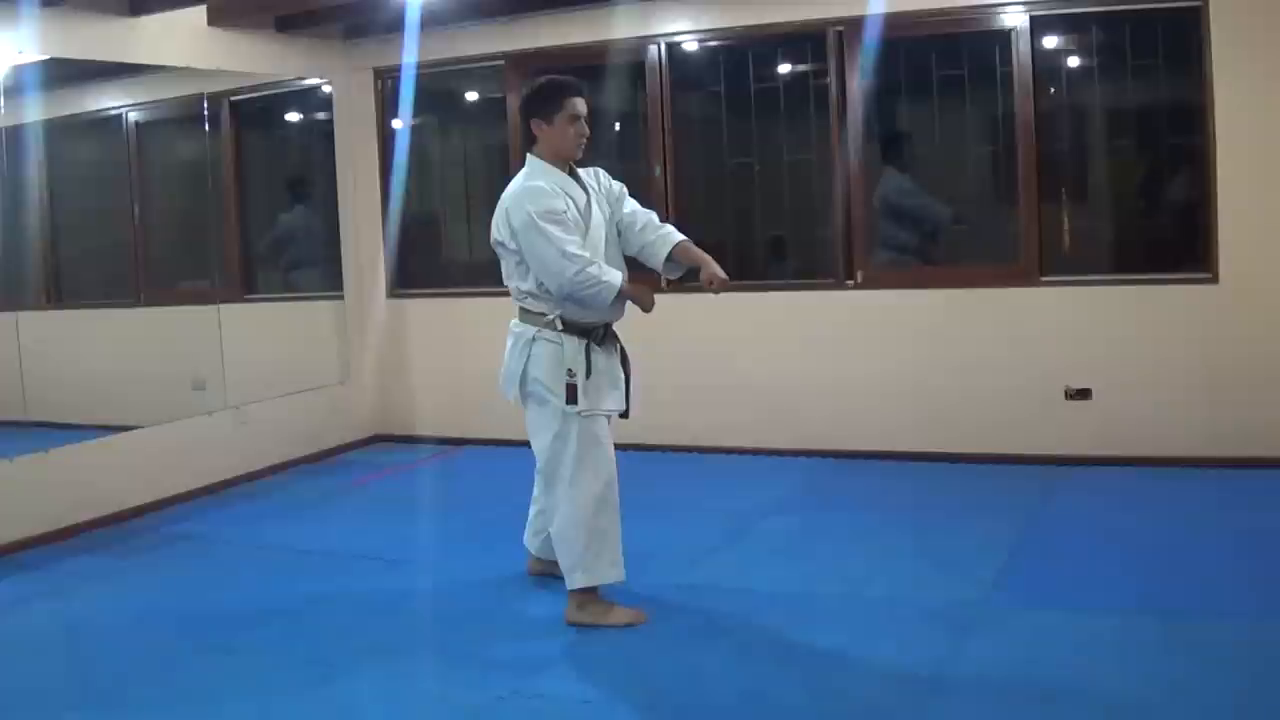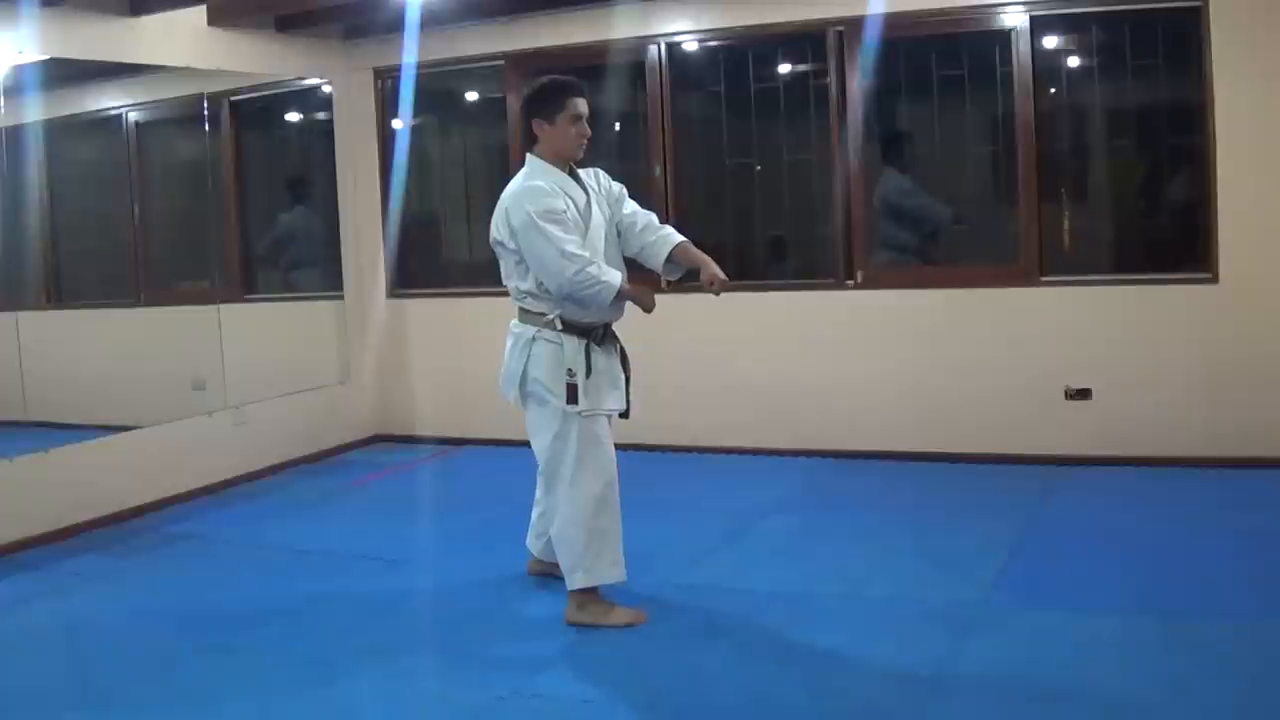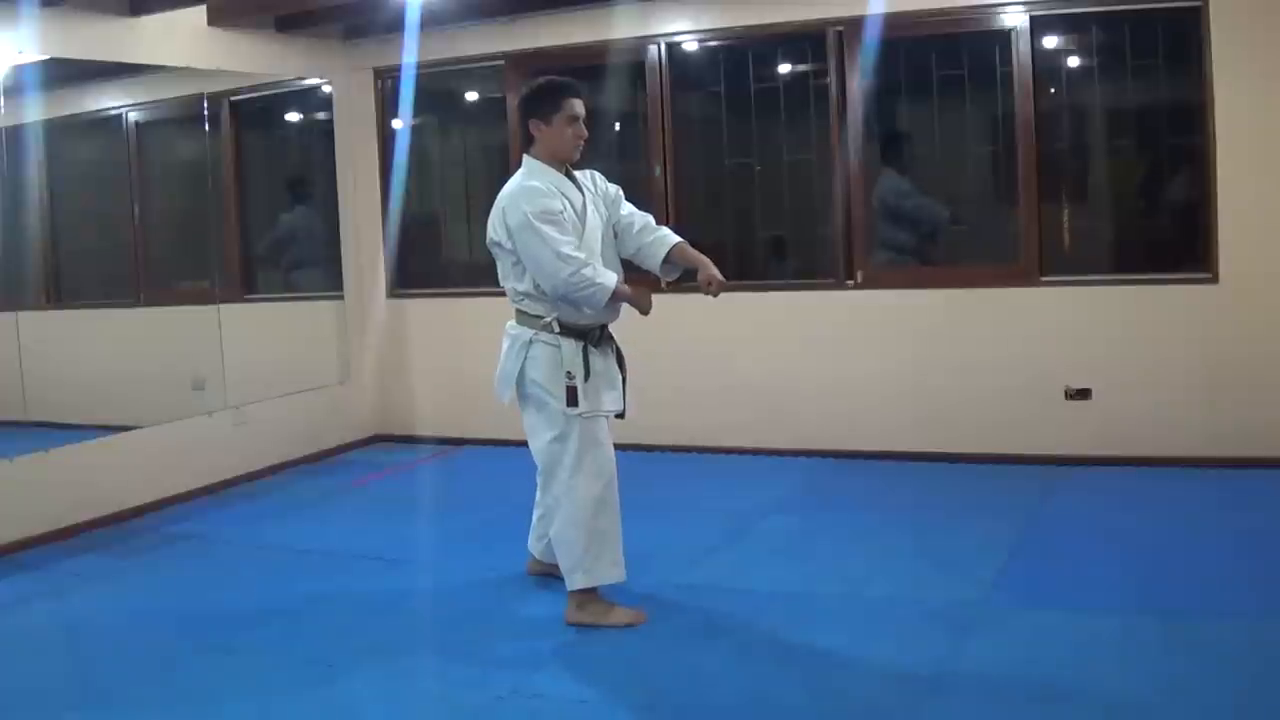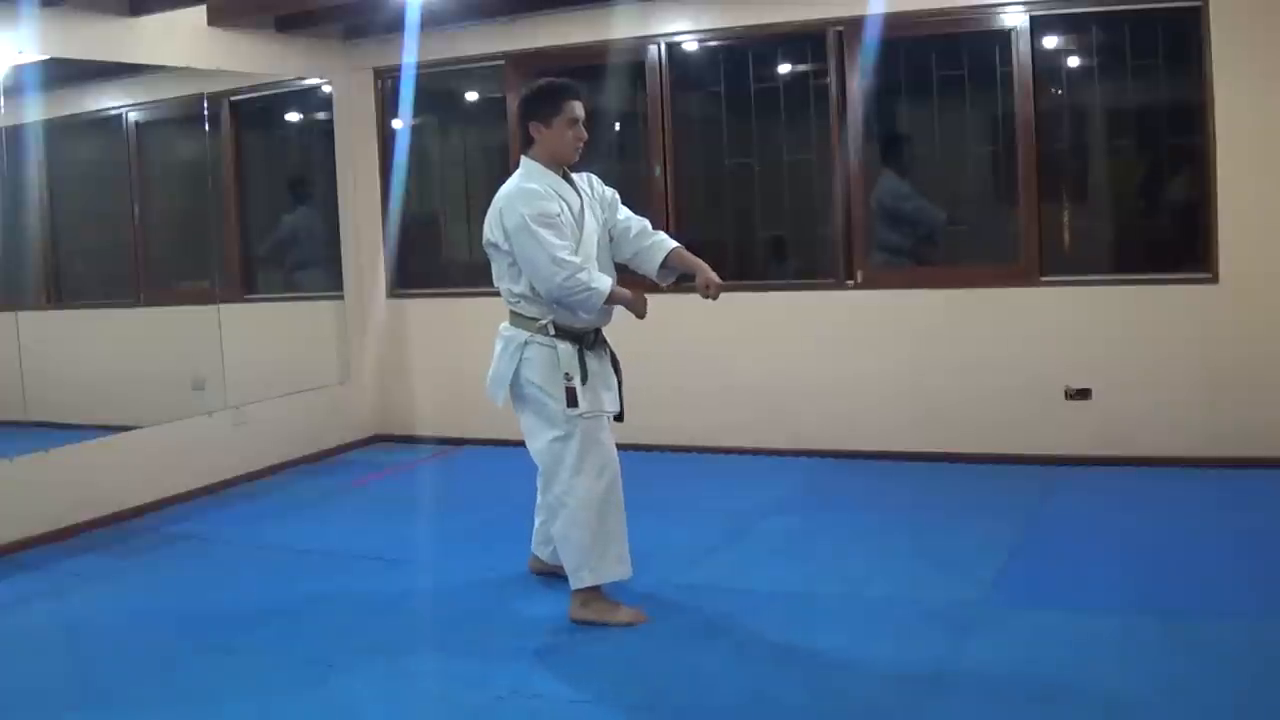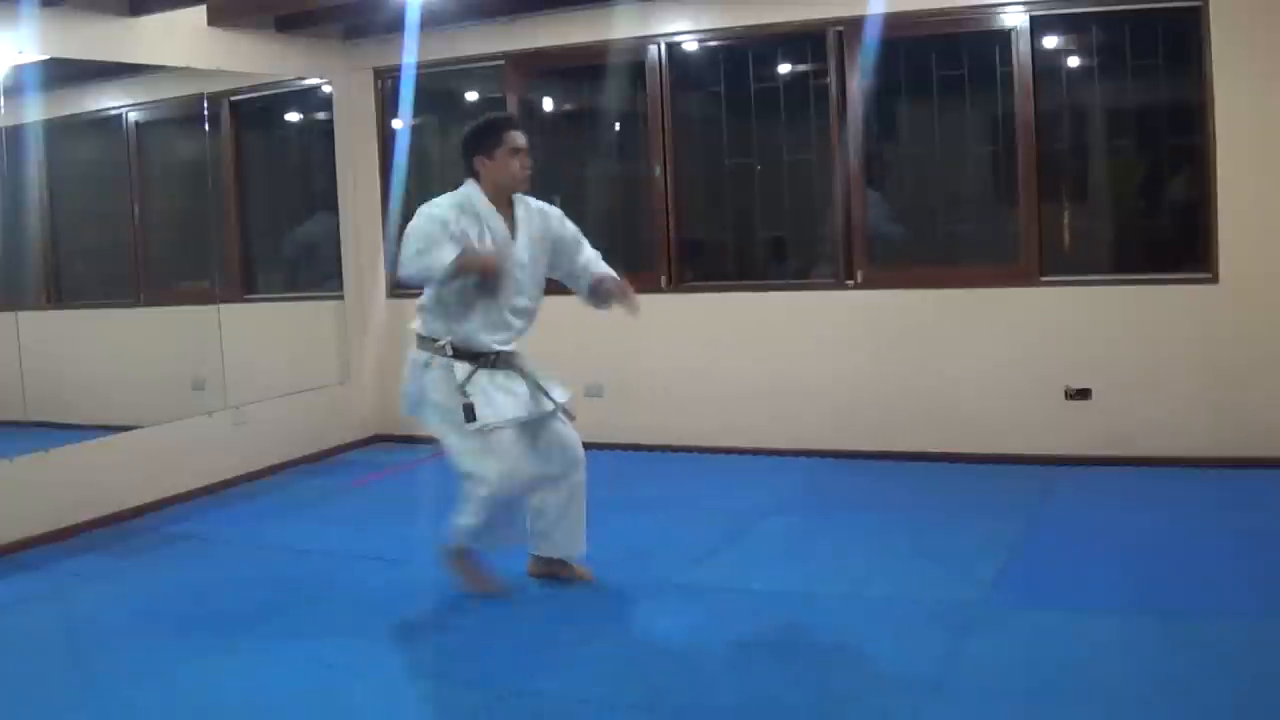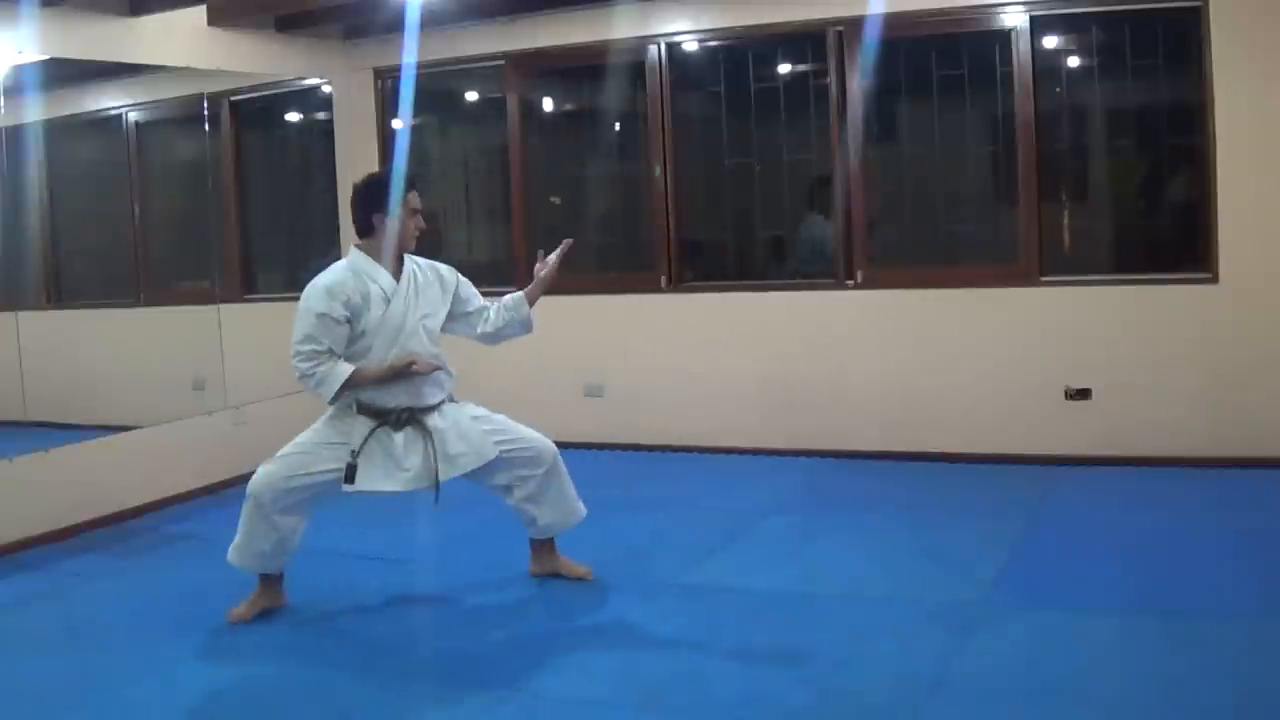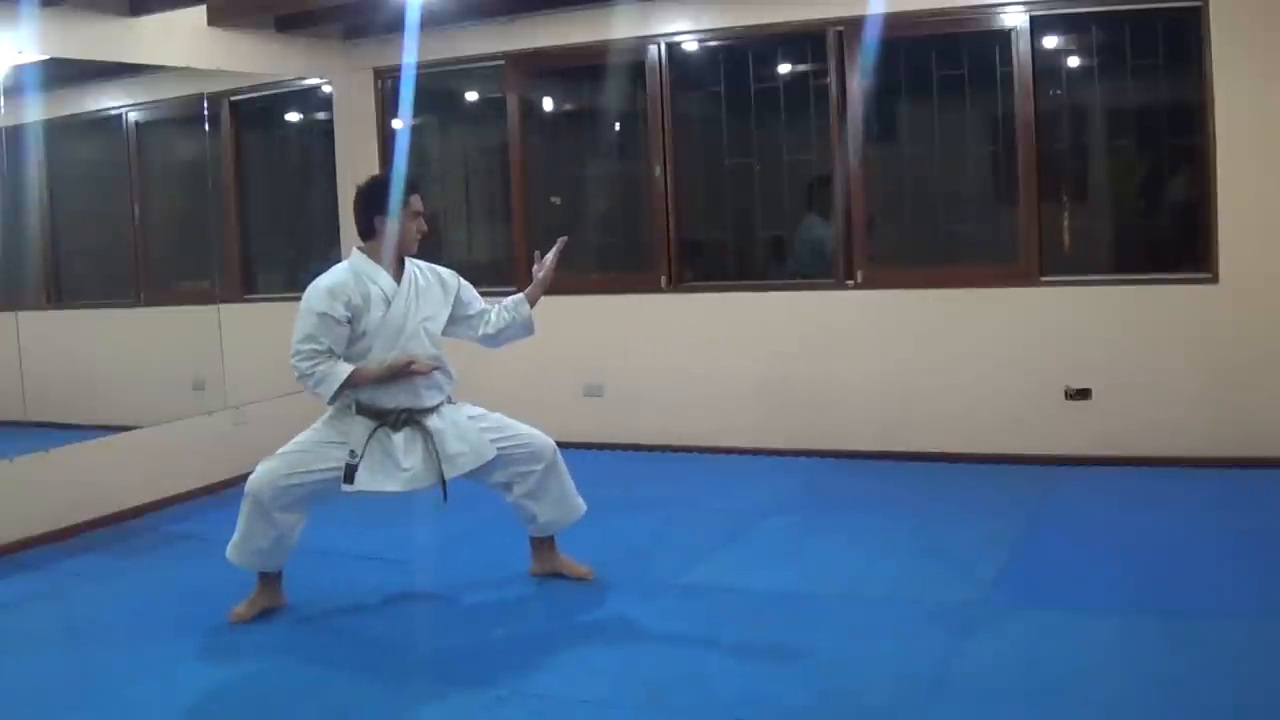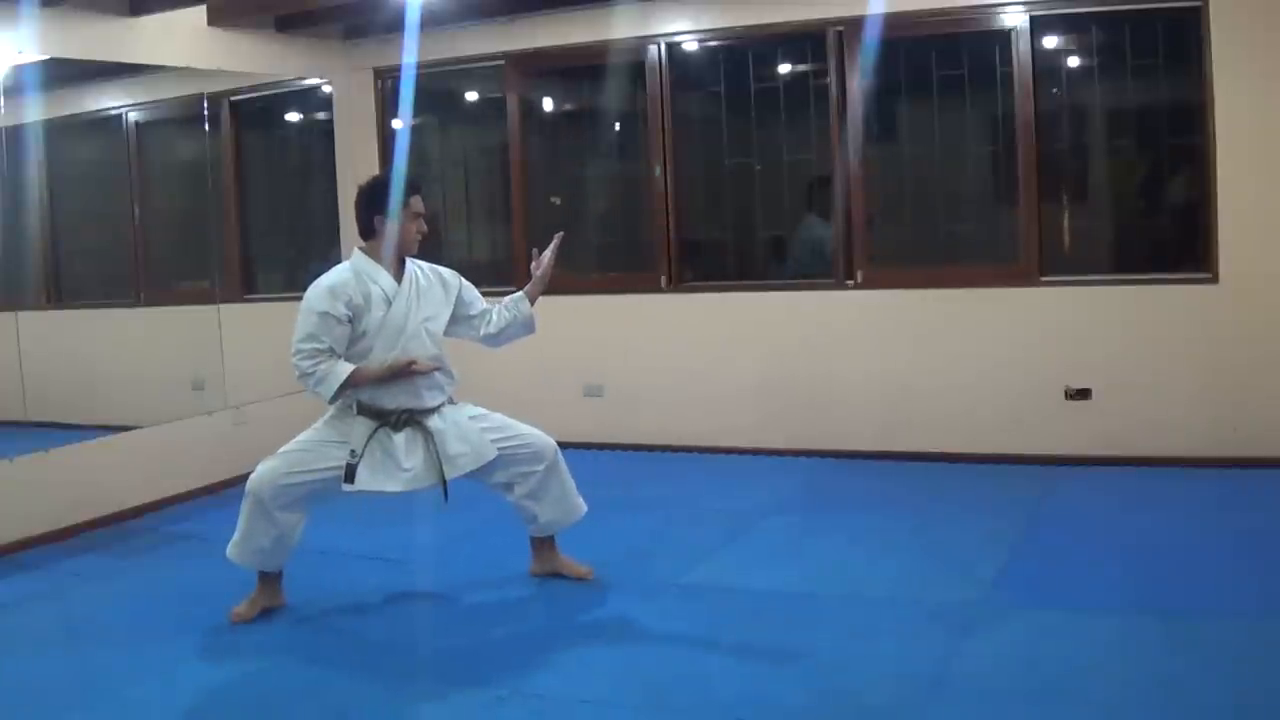
dt=0.5s
person 1, frame 1
left shoulder: (596, 183)
right shoulder: (528, 197)
left elbow: (644, 229)
right elbow: (573, 274)
left wrist: (702, 260)
right wrist: (634, 292)
left hip: (588, 345)
right hip: (554, 349)
left knee: (563, 461)
right knee: (584, 468)
left ankle: (544, 552)
right ankle: (585, 596)
person 1, frame 2
left shoulder: (595, 184)
right shoulder: (529, 197)
left elbow: (643, 230)
right elbow: (573, 273)
left wrist: (701, 261)
right wrist: (634, 292)
left hip: (588, 345)
right hip: (554, 350)
left knee: (566, 461)
right knee: (585, 468)
left ankle: (545, 553)
right ankle: (585, 596)
person 1, frame 3
left shoulder: (592, 186)
right shoulder: (525, 197)
left elbow: (640, 232)
right elbow: (568, 275)
left wrist: (698, 261)
right wrist: (631, 294)
left hip: (584, 347)
right hip: (552, 352)
left knee: (565, 462)
right knee: (585, 468)
left ankle: (546, 554)
right ankle: (585, 597)
person 1, frame 4
left shoulder: (587, 188)
right shoulder: (523, 198)
left elbow: (635, 236)
right elbow: (562, 278)
left wrist: (696, 266)
right wrist: (625, 297)
left hip: (575, 349)
right hip: (545, 352)
left knee: (567, 461)
right knee: (587, 465)
left ankle: (549, 554)
right ankle: (588, 595)
person 1, frame 5
left shoulder: (539, 215)
right shoulder: (444, 214)
left elbow: (580, 262)
right elbow: (415, 261)
left wrist: (609, 285)
right wrist: (471, 261)
left hip: (506, 366)
right hip: (449, 370)
left knee: (561, 456)
right knee: (506, 472)
left ankle: (547, 555)
right ankle: (465, 550)
person 1, frame 6
left shoulder: (436, 277)
right shoulder: (332, 288)
left elbow: (489, 323)
right elbow: (312, 367)
left wrist: (539, 285)
right wrist: (385, 373)
left hip: (436, 418)
right hip: (359, 424)
left knee: (536, 454)
right knee: (272, 486)
left ankle: (544, 554)
right ankle: (270, 587)
person 1, frame 7
left shoulder: (437, 280)
right shoulder: (334, 288)
left elbow: (491, 326)
right elbow: (311, 365)
left wrist: (538, 286)
right wrist: (383, 372)
left hip: (436, 419)
right hip: (359, 426)
left knee: (536, 451)
right knee: (269, 484)
left ankle: (545, 553)
right ankle: (268, 587)
person 1, frame 8
left shoulder: (438, 280)
right shoulder: (335, 288)
left elbow: (491, 325)
right elbow: (311, 364)
left wrist: (537, 285)
right wrist: (383, 373)
left hip: (438, 420)
right hip: (360, 427)
left knee: (537, 451)
right knee: (270, 483)
left ankle: (545, 553)
right ankle: (269, 587)
